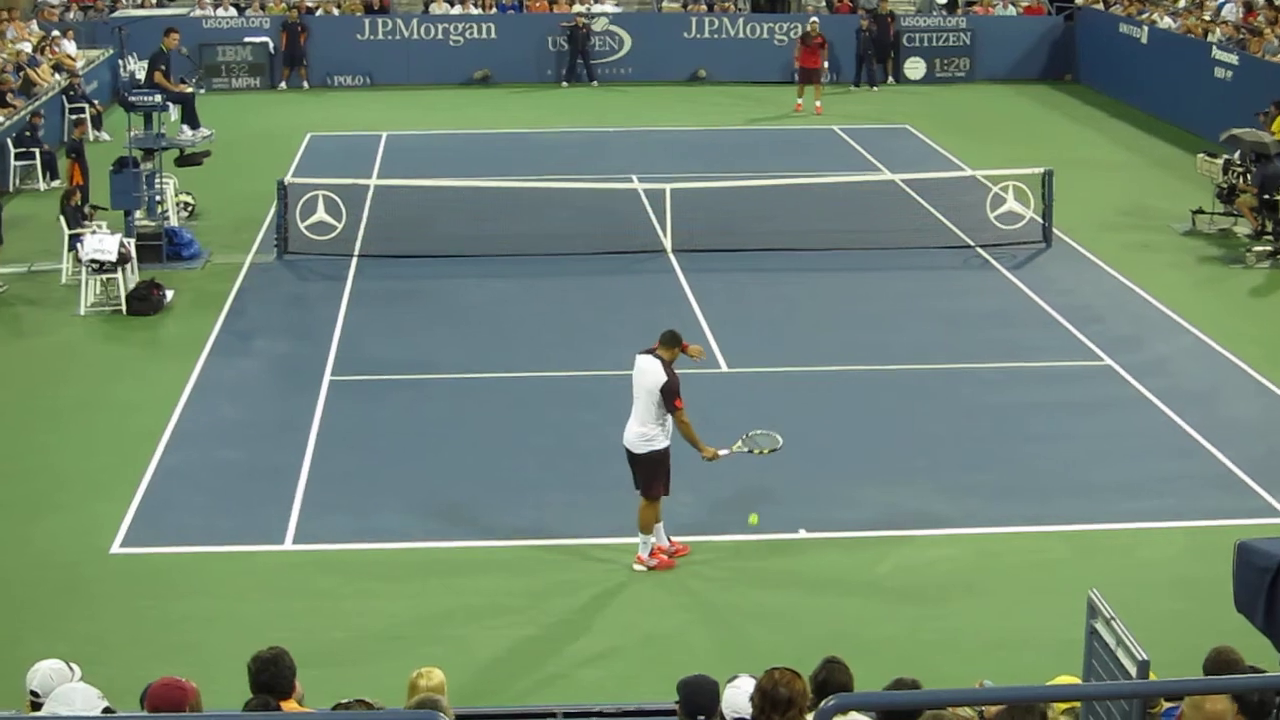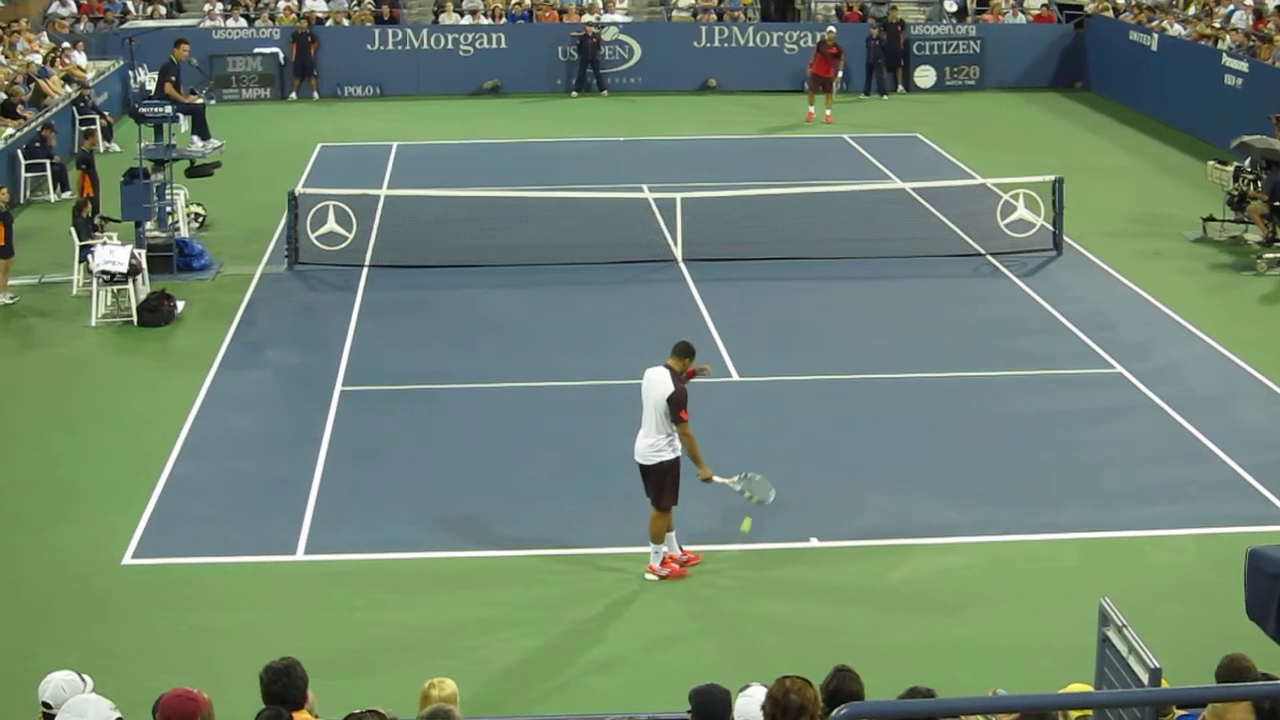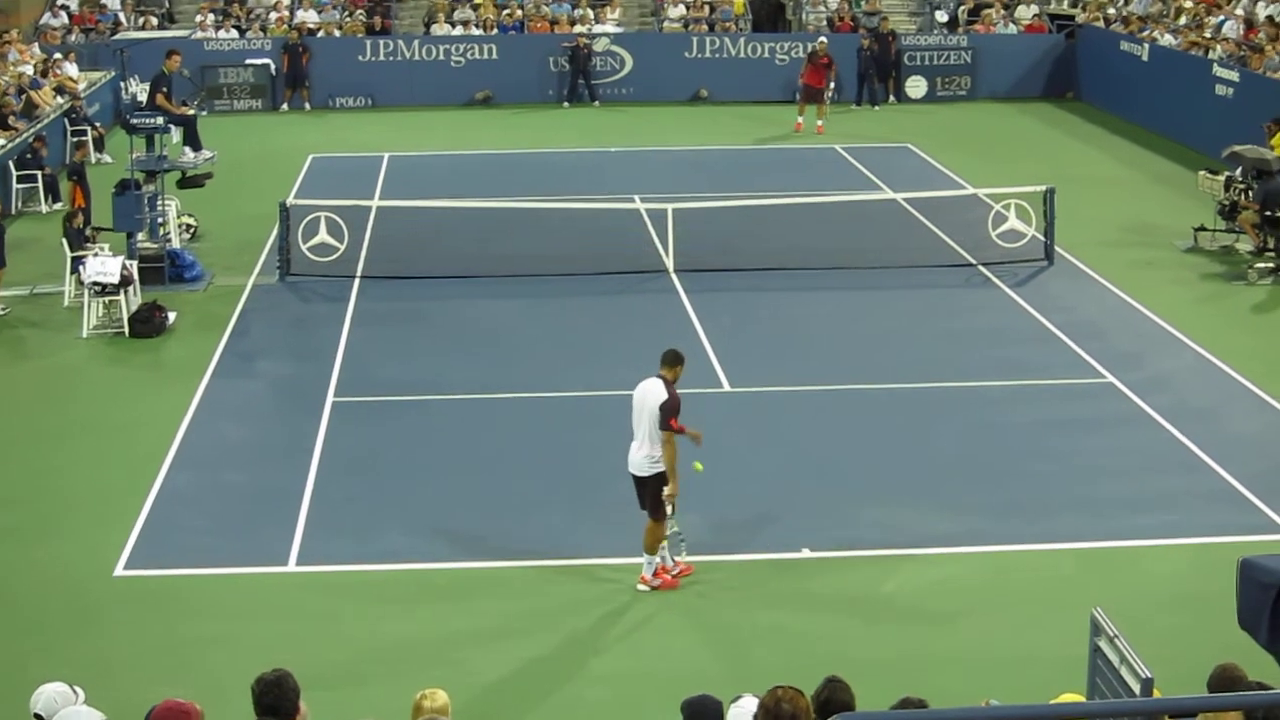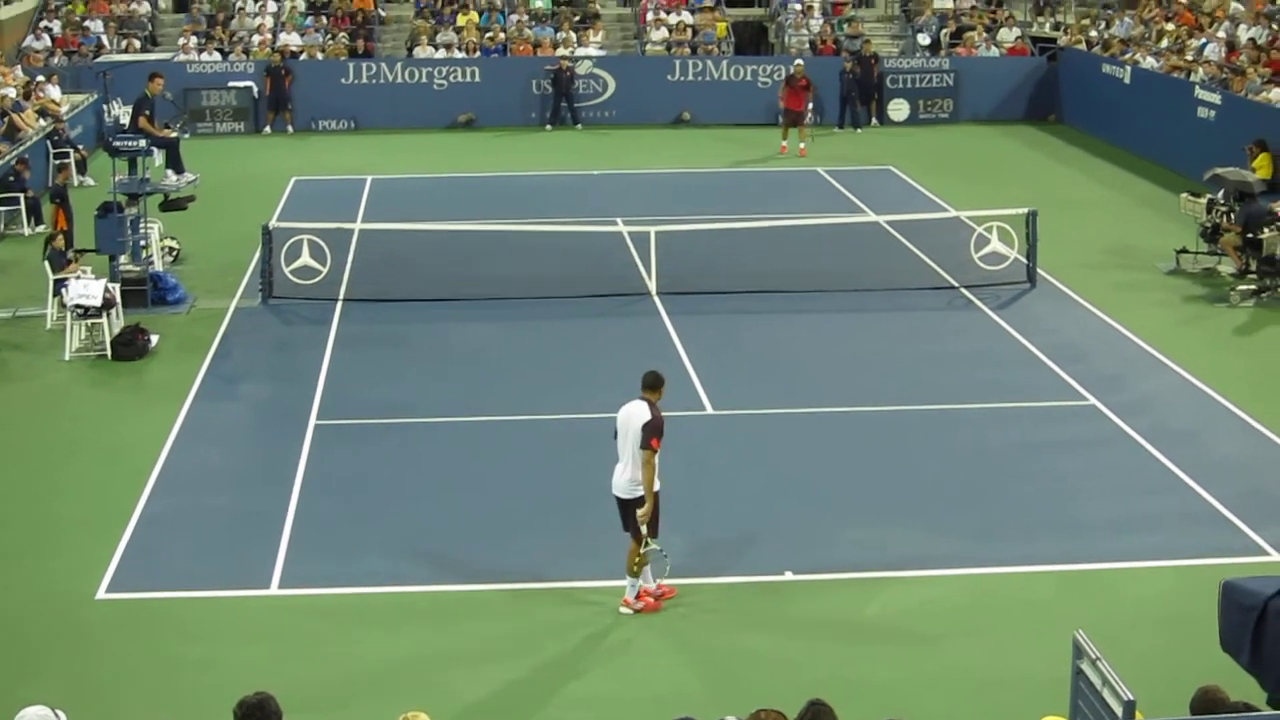
dt=0.3s
person 1, frame 1
left shoulder: (642, 358)
right shoulder: (668, 378)
left elbow: (661, 345)
right elbow: (681, 420)
left wrist: (686, 348)
right wrist: (702, 449)
left hip: (633, 439)
right hip: (652, 445)
left knee: (653, 495)
right knee: (650, 499)
left ankle: (662, 543)
right ankle: (644, 556)
person 1, frame 2
left shoulder: (651, 372)
right shoulder: (677, 389)
right elbow: (684, 433)
left wrist: (695, 372)
right wrist: (701, 466)
left hip: (644, 450)
right hip: (662, 455)
left knee: (664, 506)
right knee: (661, 509)
left ankle: (674, 553)
right ankle: (655, 565)
person 1, frame 3
left shoulder: (643, 386)
right shoulder: (670, 397)
right elbow: (667, 442)
left wrist: (684, 431)
right wrist: (673, 481)
left hip: (637, 461)
right hip: (655, 467)
left knee: (658, 517)
right knee: (656, 520)
left ankle: (666, 564)
right ankle: (648, 576)
person 1, frame 4
left shoulder: (625, 409)
right shoulder: (653, 418)
right elbow: (647, 461)
right wrist: (649, 502)
left hip: (620, 484)
right hip: (639, 489)
left knee: (641, 539)
right knee: (638, 542)
left ankle: (648, 586)
right ankle: (630, 599)
